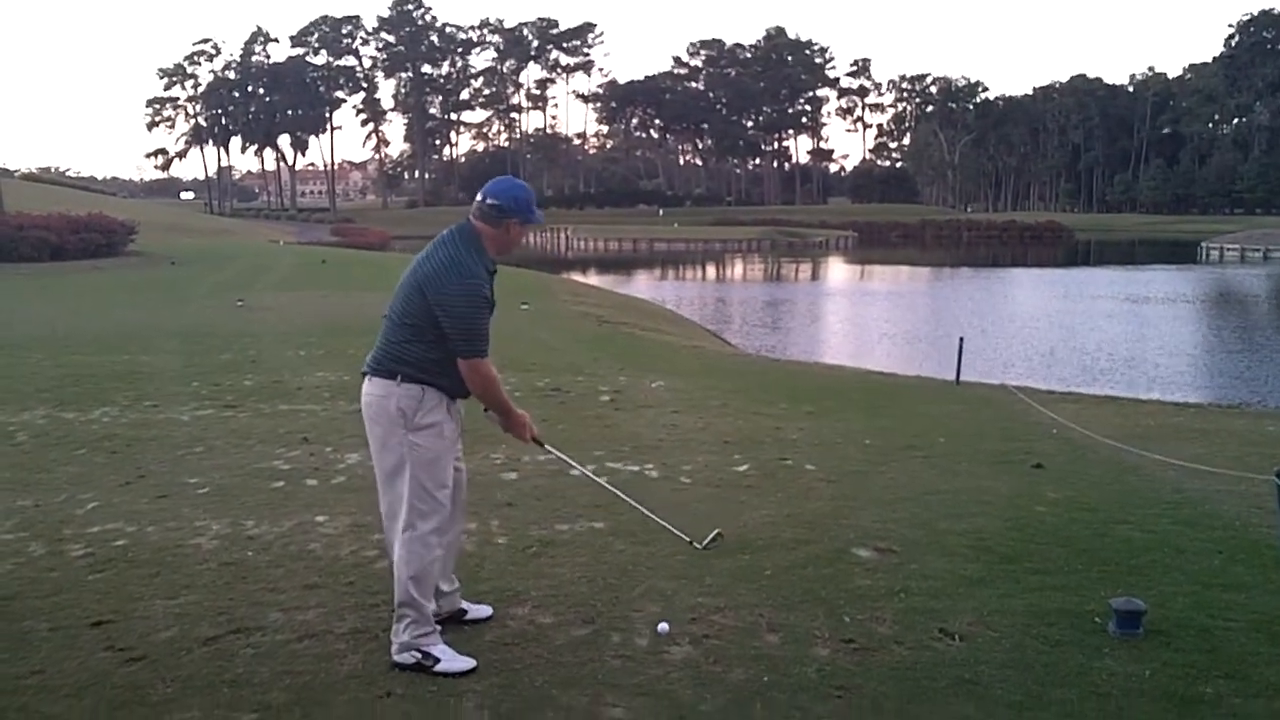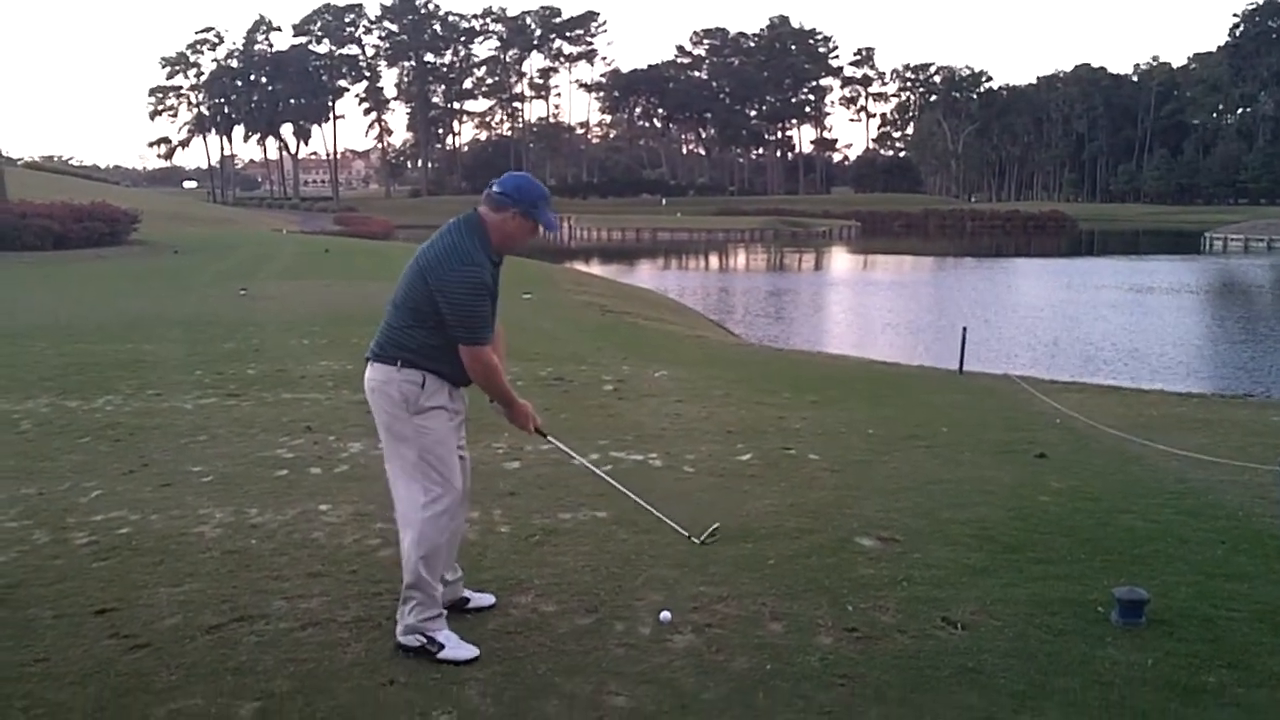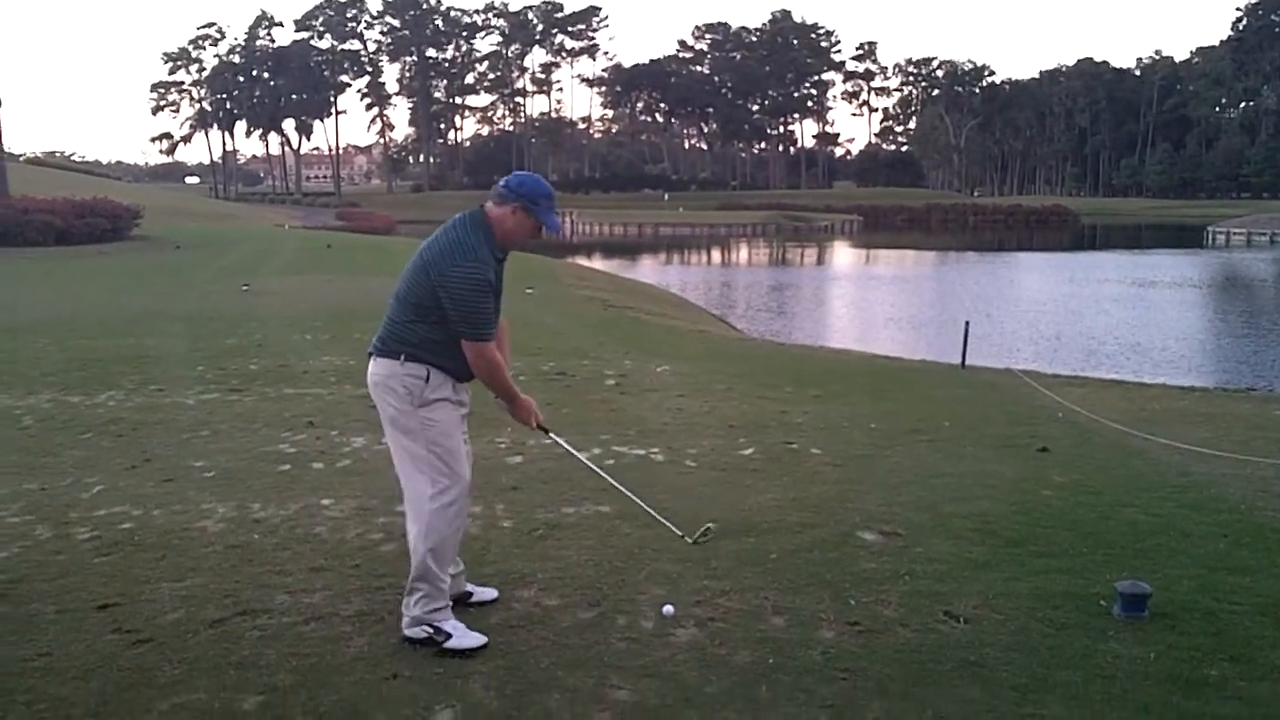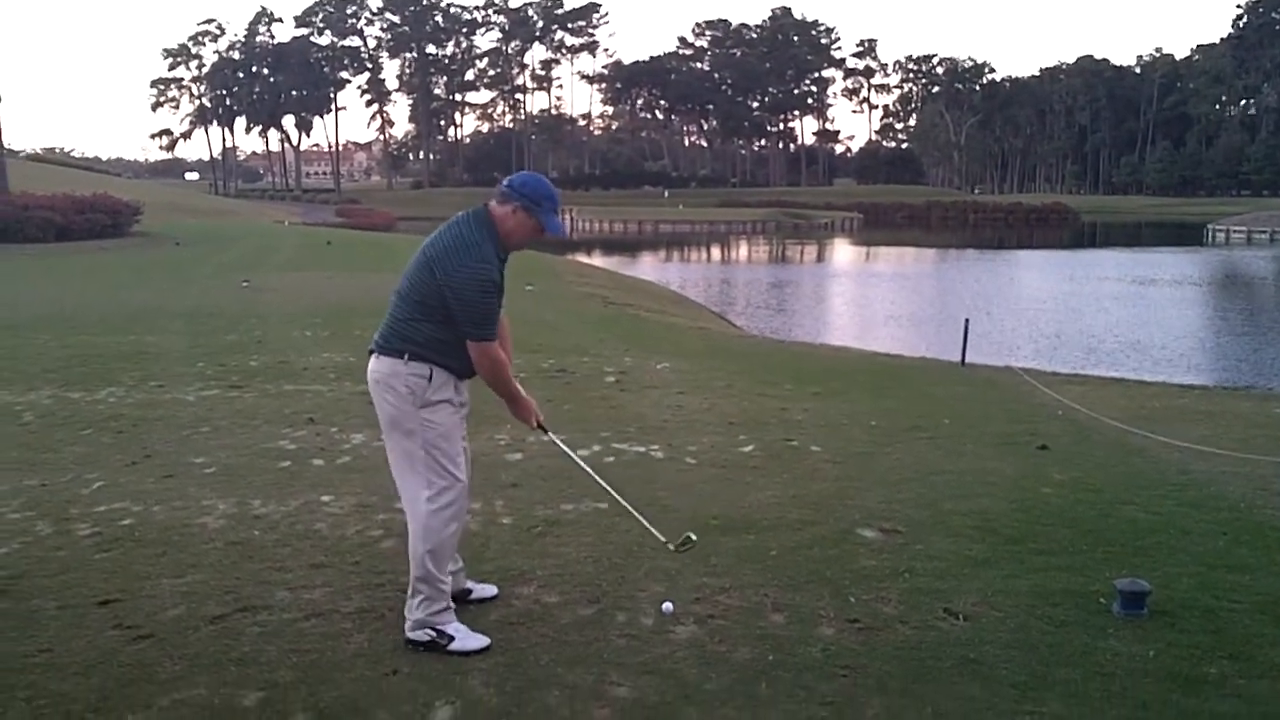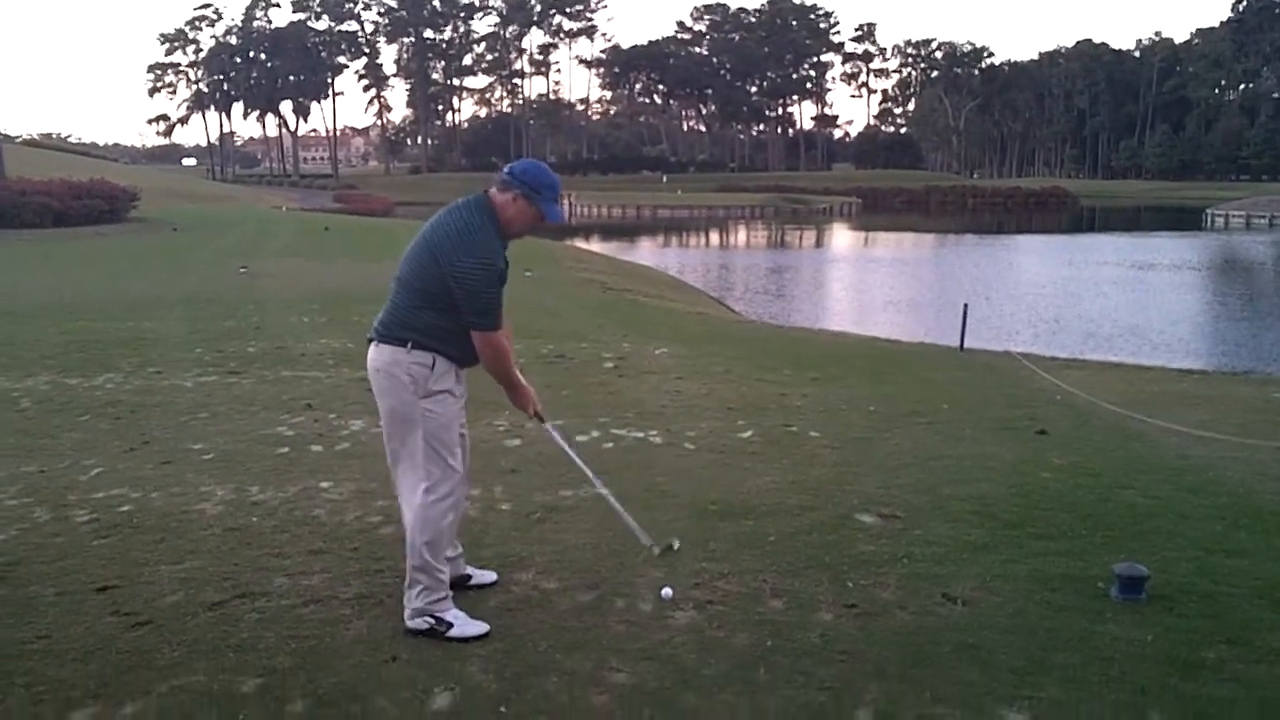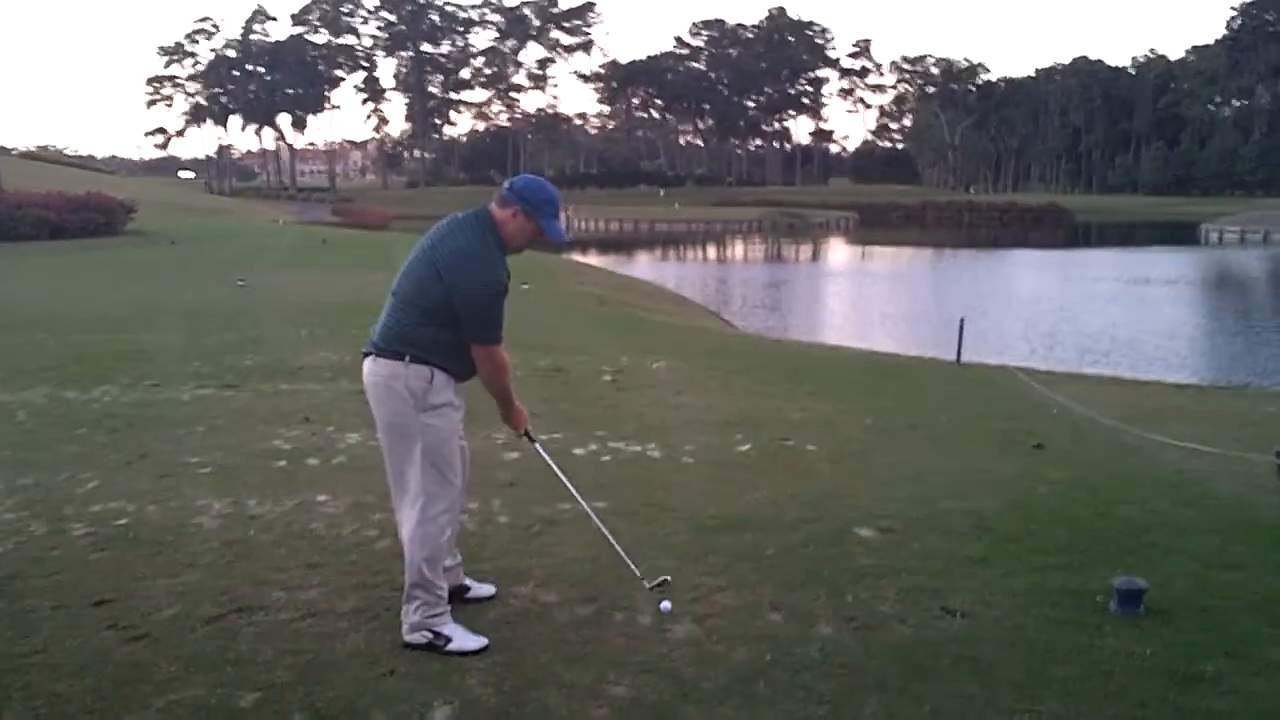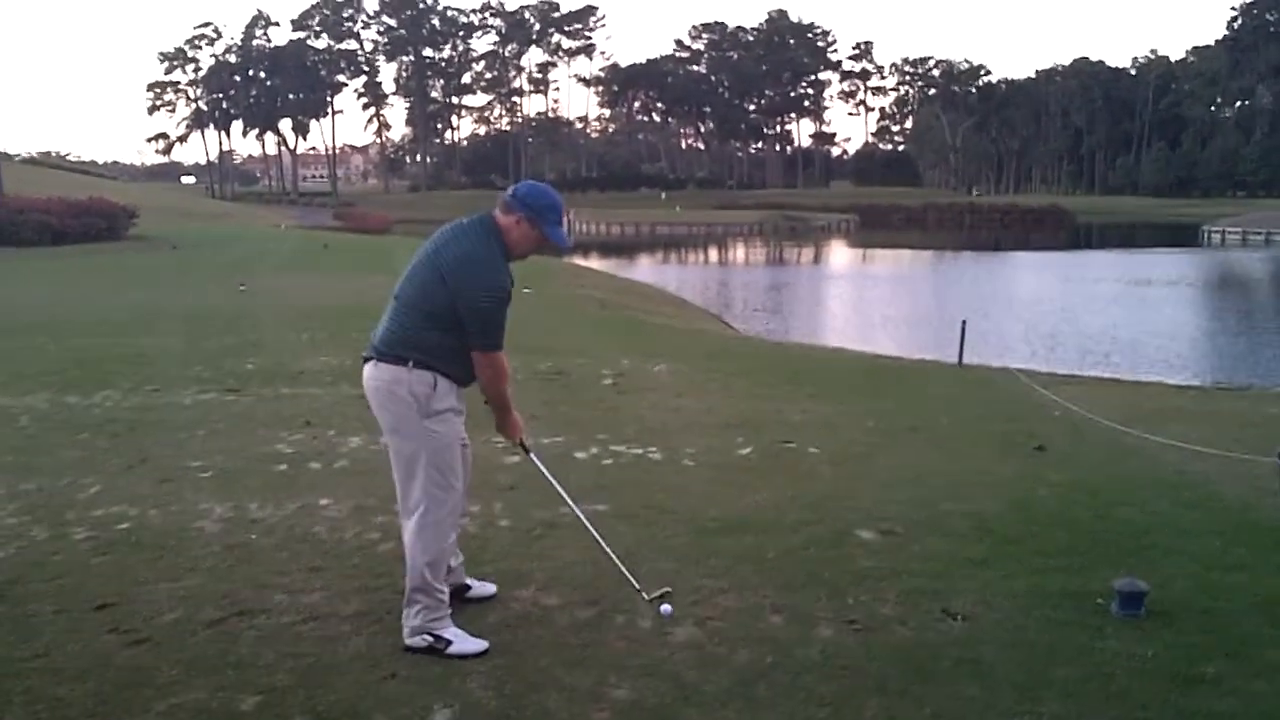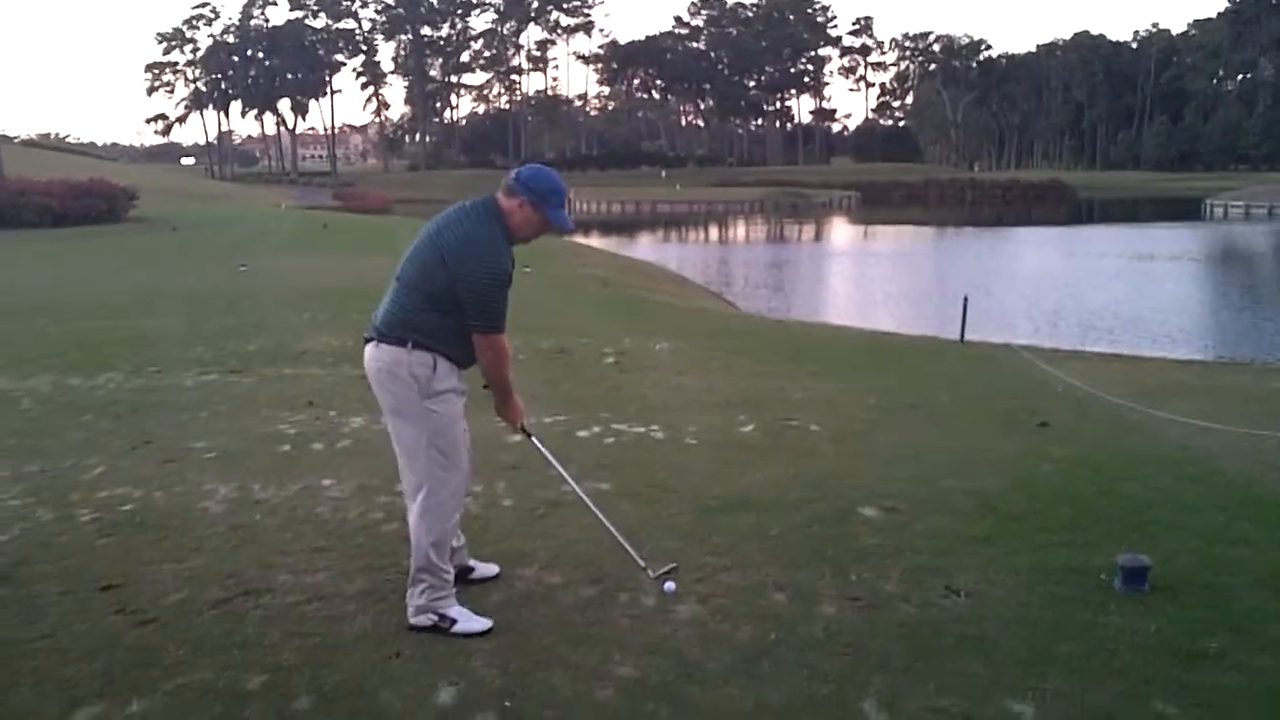
dt=0.1s
person 1, frame 1
left shoulder: (466, 252)
right shoulder: (461, 274)
left elbow: (479, 340)
right elbow: (474, 366)
left wrist: (500, 403)
right wrist: (510, 415)
left hip: (428, 394)
right hip: (406, 398)
left knee: (447, 502)
right knee: (422, 517)
left ankle: (441, 601)
right ankle: (414, 640)
person 1, frame 2
left shoulder: (472, 242)
right shoulder: (464, 263)
left elbow: (487, 328)
right elbow: (476, 356)
left wrist: (504, 390)
right wrist: (512, 404)
left hip: (431, 380)
right hip: (408, 383)
left knee: (451, 488)
right knee: (434, 497)
left ankle: (445, 588)
right ankle: (420, 624)
person 1, frame 3
left shoulder: (479, 239)
right shoulder: (467, 259)
left elbow: (492, 319)
right elbow: (480, 351)
left wrist: (510, 383)
right wrist: (515, 401)
left hip: (432, 374)
right hip: (411, 376)
left knee: (453, 481)
right knee: (441, 489)
left ankle: (448, 582)
right ankle: (425, 616)
person 1, frame 4
left shoulder: (480, 236)
right shoulder: (471, 257)
left elbow: (493, 316)
right elbow: (483, 351)
left wrist: (513, 379)
right wrist: (516, 399)
left hip: (431, 371)
right hip: (412, 375)
left knee: (450, 482)
right knee: (439, 491)
left ankle: (448, 580)
right ankle: (428, 618)
person 1, frame 5
left shoulder: (469, 216)
right shoulder: (477, 248)
left elbow: (491, 319)
right elbow: (488, 340)
left wrist: (513, 370)
right wrist: (517, 389)
left hip: (418, 356)
right hip: (414, 363)
left knee: (450, 467)
right knee: (434, 480)
left ankle: (447, 566)
right ankle: (426, 607)
person 1, frame 6
left shoulder: (466, 229)
right shoulder: (479, 262)
right elbow: (488, 354)
left wrist: (504, 391)
right wrist: (509, 407)
left hip: (412, 368)
right hip: (412, 377)
left knee: (449, 478)
right knee: (432, 494)
left ankle: (446, 576)
right ankle: (425, 622)
person 1, frame 7
left shoulder: (468, 233)
right shoulder: (484, 269)
right elbow: (488, 361)
right wrist: (505, 415)
left hip: (405, 371)
right hip: (413, 381)
left knee: (448, 480)
right knee: (435, 498)
left ankle: (447, 577)
right ankle: (425, 625)
person 1, frame 8
left shoulder: (471, 217)
right shoulder: (485, 252)
right elbow: (489, 344)
right wrist: (506, 399)
left hip: (406, 351)
right hip: (414, 363)
left knee: (449, 464)
right knee: (439, 478)
left ankle: (450, 558)
right ankle: (430, 604)
